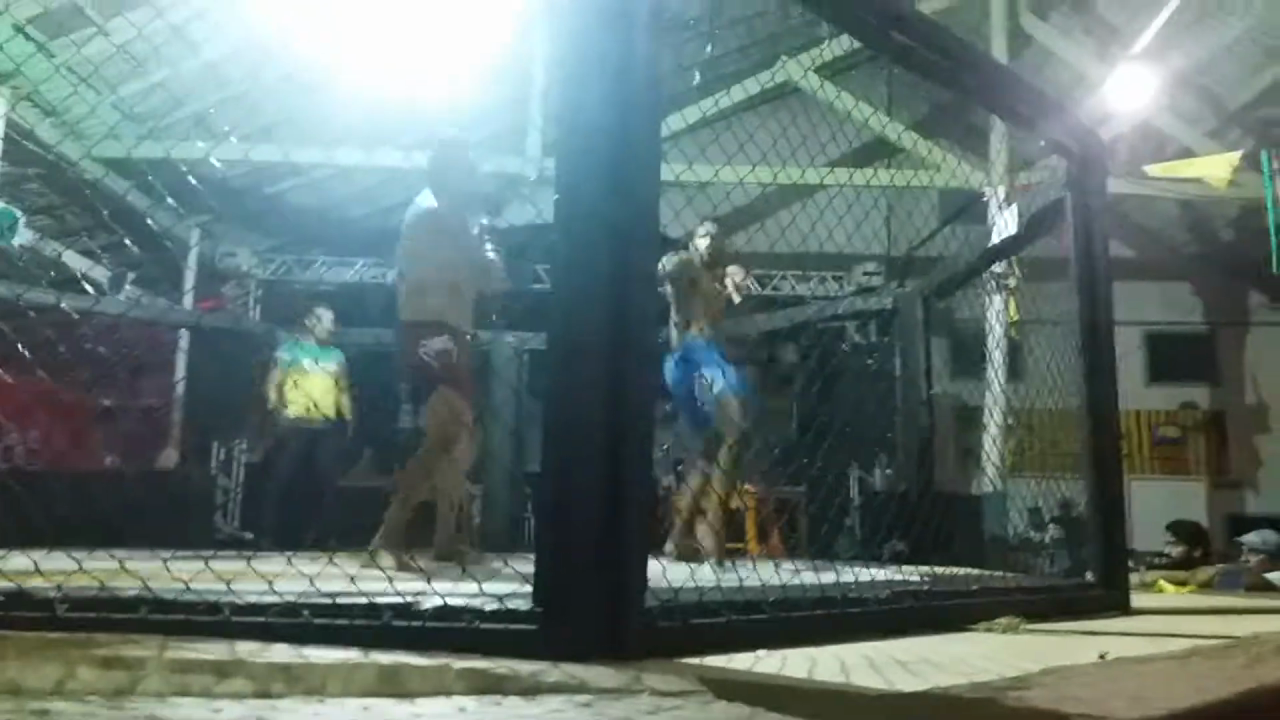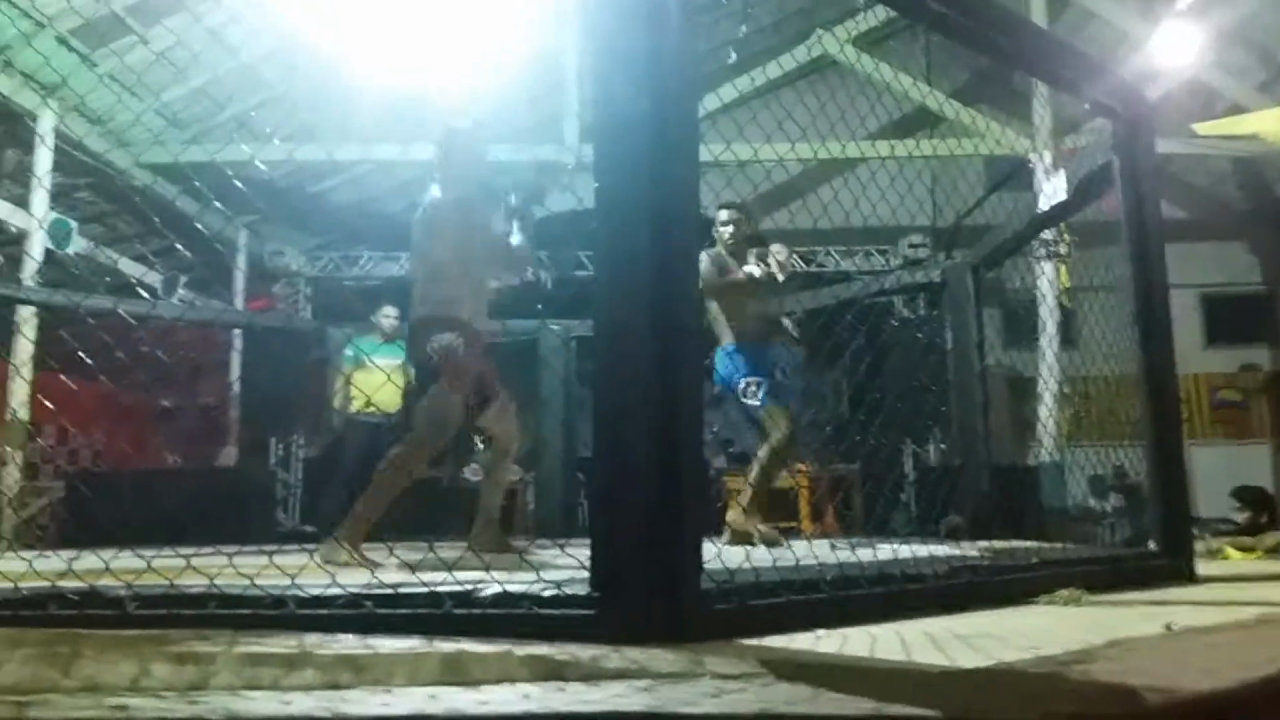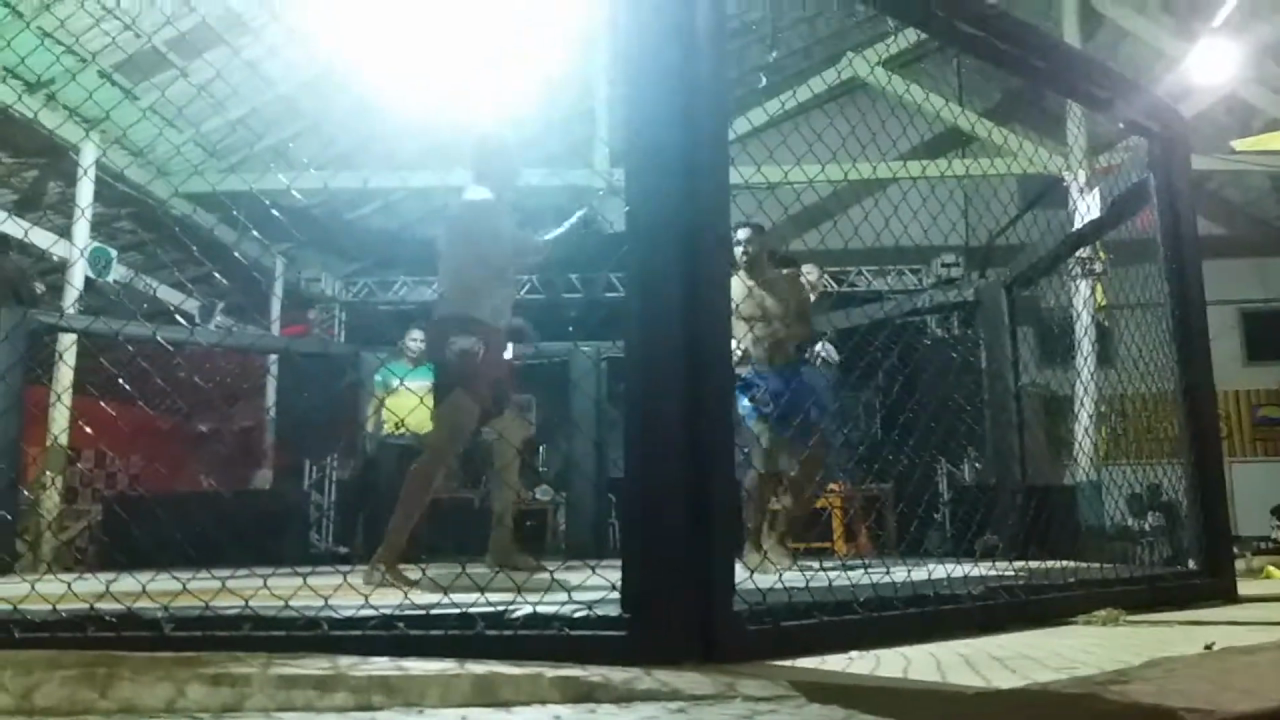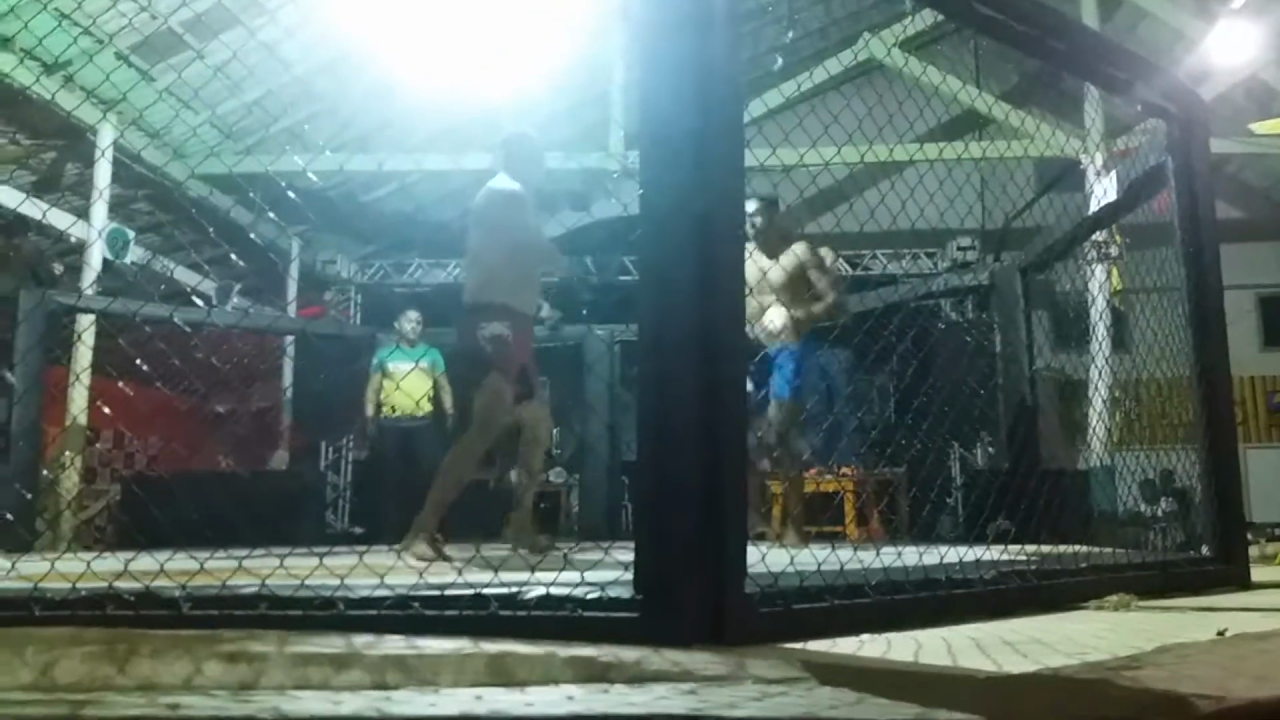
dt=0.3s
person 1, frame 1
left shoulder: (440, 215)
right shoulder: (434, 215)
right elbow: (492, 277)
right wrist: (490, 252)
left hip: (445, 340)
right hip: (431, 338)
left knee: (462, 442)
right knee: (447, 436)
left ankle: (446, 539)
right ankle: (388, 540)
person 1, frame 2
left shoulder: (450, 205)
right shoulder: (453, 203)
right elbow: (515, 262)
left wrist: (514, 280)
right wrist: (518, 229)
left hip: (465, 338)
right hip: (445, 336)
left knee: (507, 431)
right knee: (430, 438)
left ankle: (487, 529)
right ankle: (347, 536)
person 1, frame 3
left shoulder: (480, 207)
right shoulder: (482, 204)
right elbow: (514, 256)
right wrist: (572, 226)
left hip: (480, 338)
right hip: (466, 336)
right knee: (445, 444)
left ankle: (503, 547)
right ankle: (385, 558)
person 1, frame 4
left shoulder: (498, 198)
right shoulder: (510, 195)
right elbow: (542, 258)
left wrist: (536, 304)
right wrist: (563, 260)
left hip: (505, 326)
right hip: (497, 324)
left knee: (538, 426)
right knee: (486, 428)
left ankle: (522, 526)
right ankle: (423, 533)
person 2, frame 1
left shoulder: (719, 289)
right shoulder: (683, 264)
right elbow: (668, 268)
left hip: (695, 362)
right hip: (696, 358)
left knee: (710, 453)
right knee: (735, 423)
left ankle: (680, 536)
right ankle: (711, 520)
person 2, frame 2
left shoulder: (751, 259)
right shoulder: (711, 259)
right elbow: (705, 286)
left wrist: (777, 325)
right wrist: (749, 276)
left hip: (761, 352)
right hip: (738, 357)
left knee: (778, 435)
right knee: (782, 431)
left ankle: (742, 511)
right ankle: (745, 509)
person 2, frame 3
left shoulder: (791, 282)
right shoulder: (727, 289)
left elbow: (807, 327)
left wrist: (812, 345)
right wrist: (729, 352)
left hip: (791, 375)
right hip: (753, 381)
left knee: (813, 458)
right knee: (763, 457)
left ankle: (777, 538)
right ankle: (753, 544)
person 2, frame 4
left shoulder: (802, 253)
right shoulder: (741, 257)
left elbow: (833, 299)
left wrist: (799, 317)
left hip: (788, 352)
left knee: (777, 436)
right knee: (758, 437)
left ankle: (794, 525)
right ankle: (754, 513)
person 3, frame 1
left shoulder: (337, 355)
right shoulder: (290, 349)
left elbow: (342, 390)
right elbow: (273, 385)
left wrist: (348, 419)
right wrist: (276, 411)
left hip: (327, 428)
right hip: (295, 426)
left knee: (325, 482)
right knee: (283, 479)
left ankle: (316, 535)
right ankle: (270, 535)
person 3, frame 2
left shoulder: (403, 349)
right shoulder: (357, 346)
right elbow: (342, 380)
right wrist: (337, 411)
left hip: (390, 421)
right hip: (360, 419)
right knee: (348, 471)
right ankle: (329, 522)
person 3, frame 3
left shoulder: (432, 372)
right shoulder: (387, 370)
right elbow: (375, 404)
right wrist: (369, 435)
left hip: (422, 442)
right hip: (391, 441)
right knee: (383, 492)
right ankle: (372, 544)
person 3, frame 4
left shoulder: (431, 354)
right shoulder: (383, 354)
left elbow: (443, 386)
right elbow: (372, 389)
left wrist: (450, 415)
right wrist: (369, 418)
left hip: (423, 422)
right hip: (391, 424)
left knee: (426, 473)
right knee: (391, 477)
right ankle: (391, 530)
